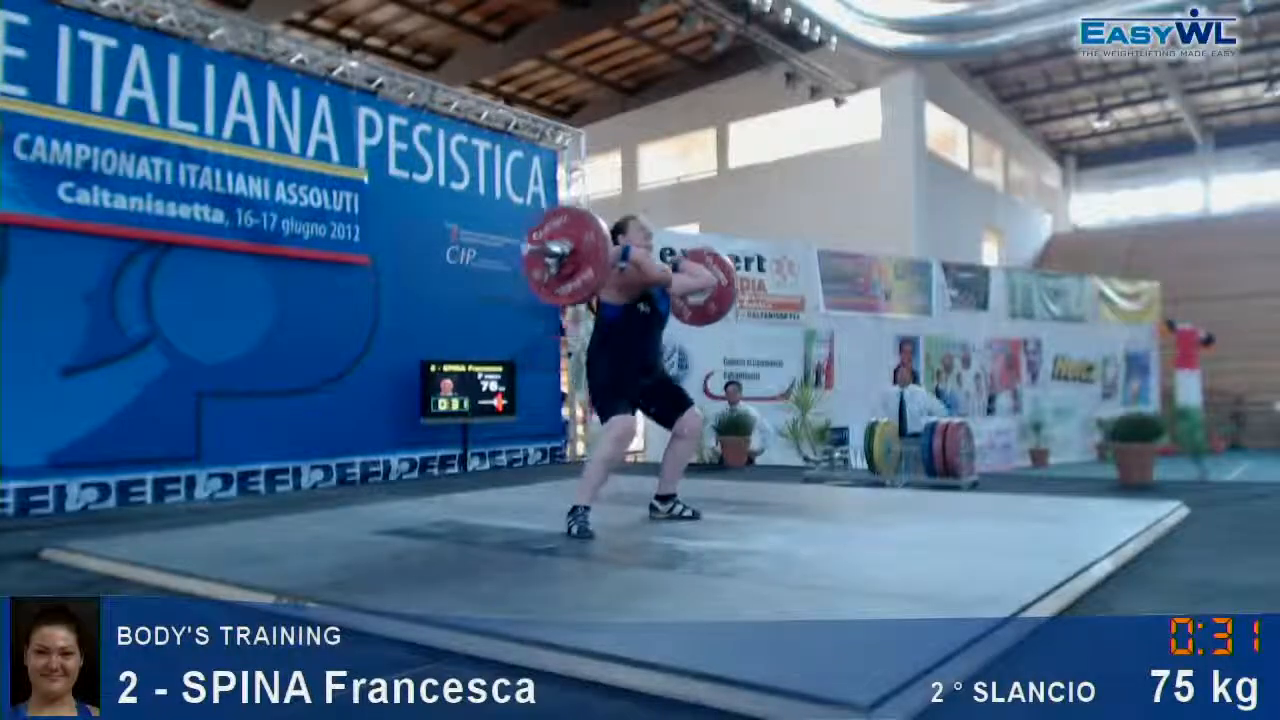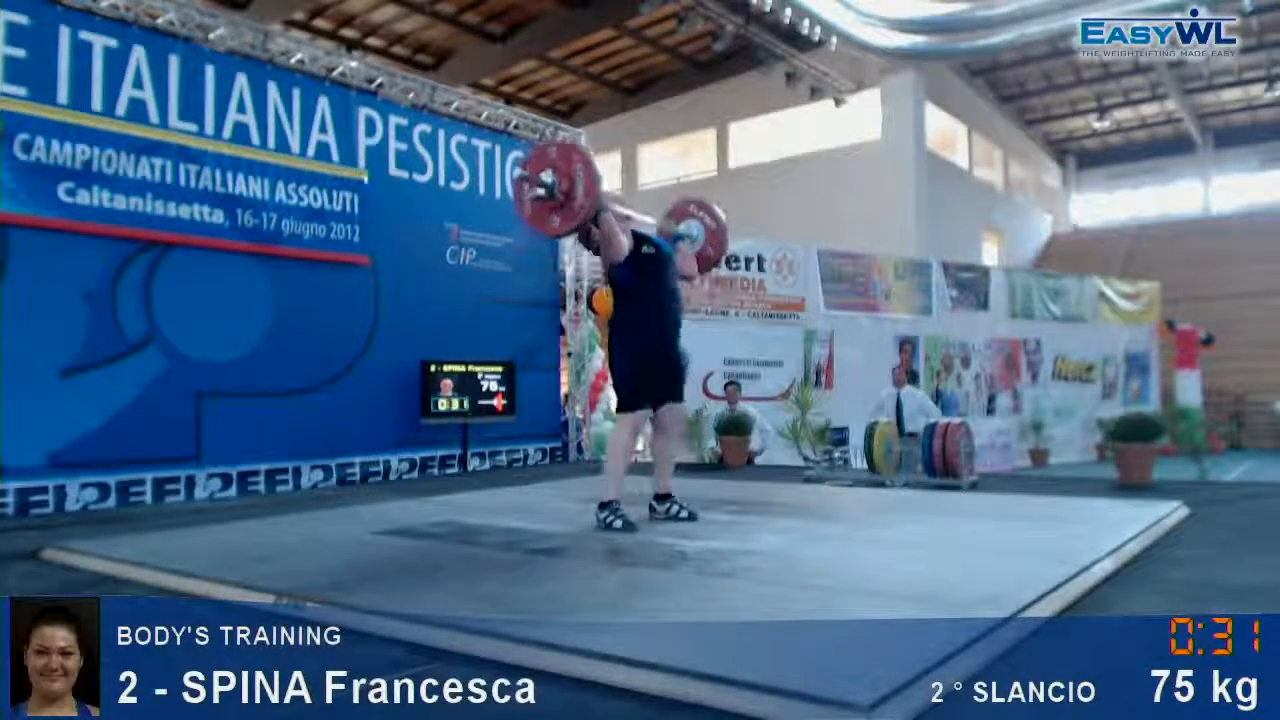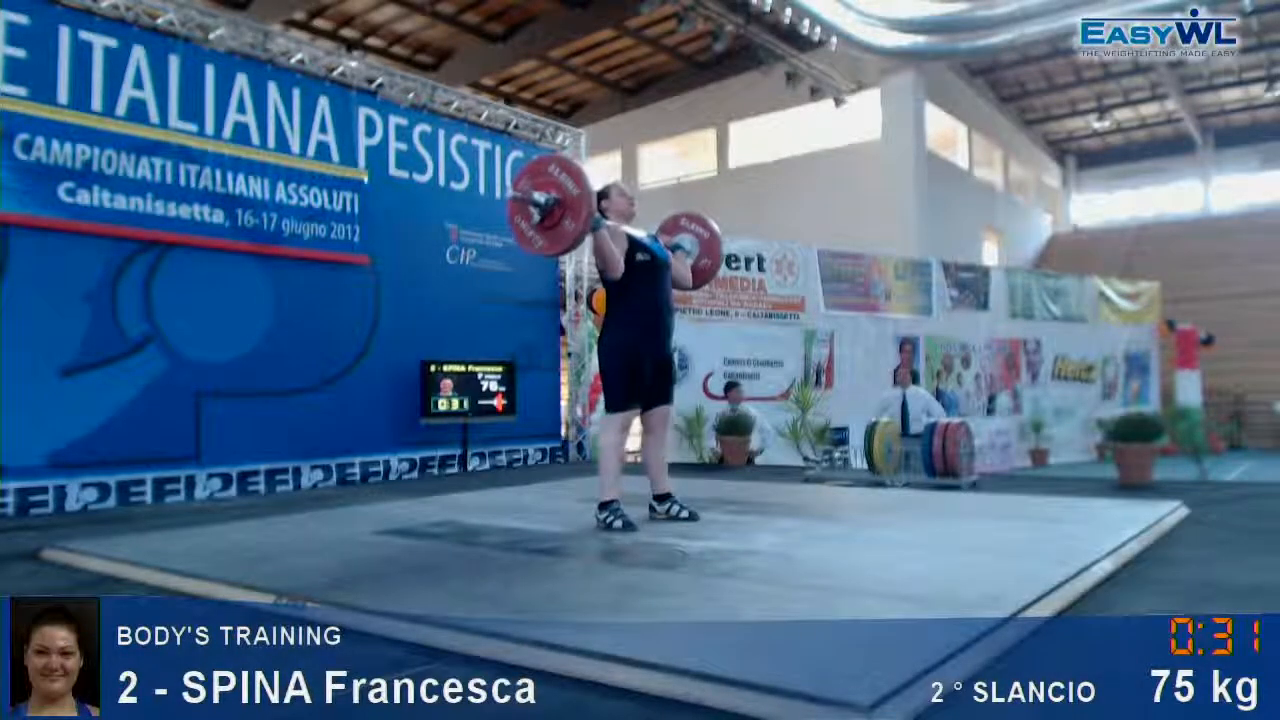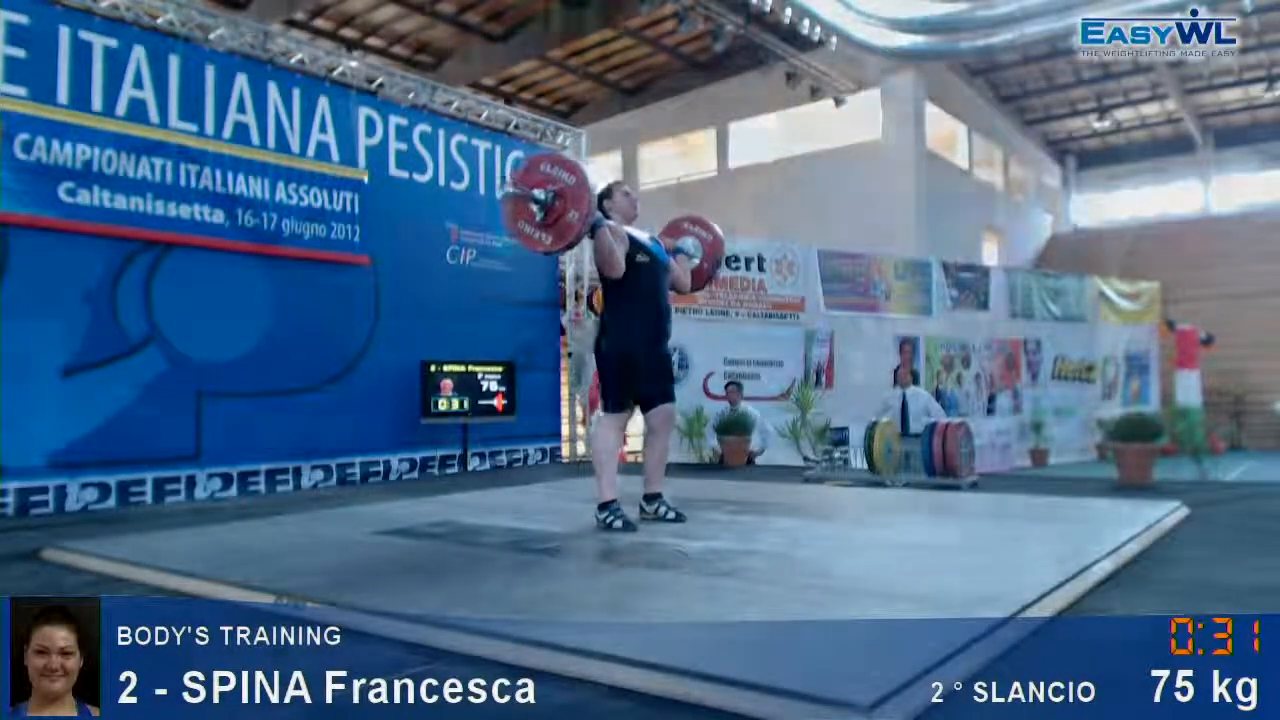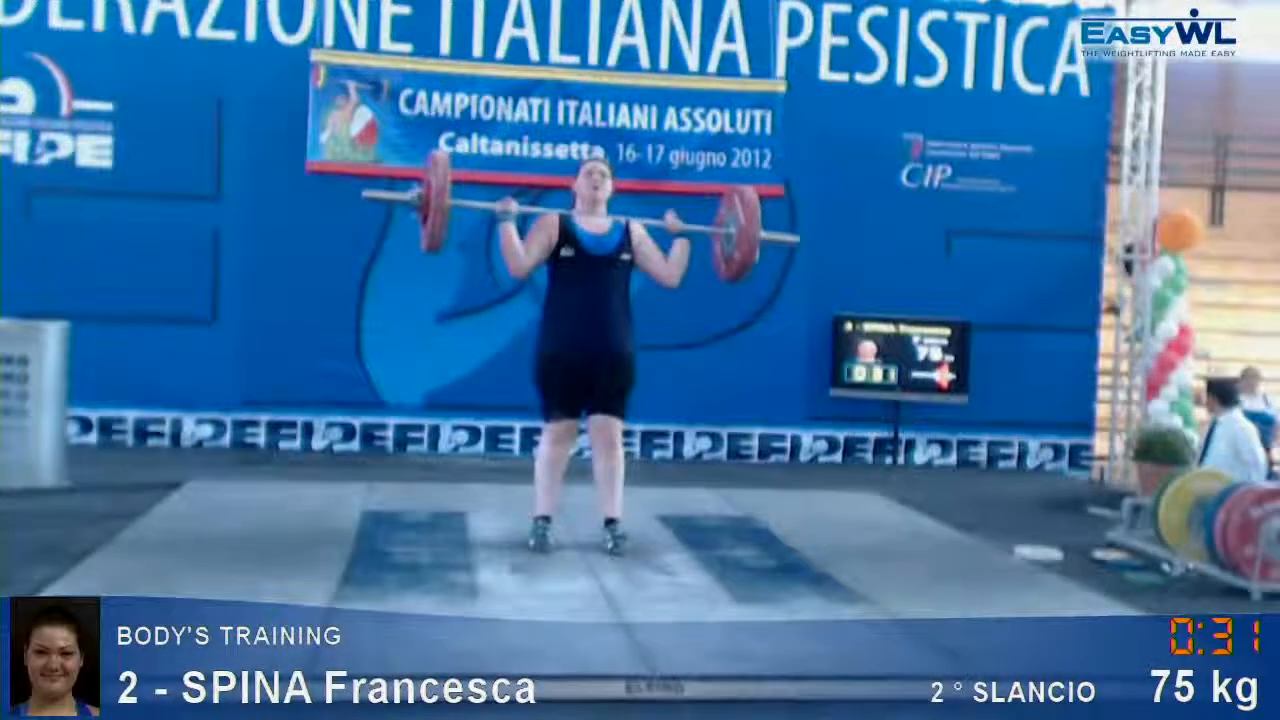
dt=1s
person 1, frame 1
left shoulder: (658, 281)
right shoulder: (622, 275)
left elbow: (709, 281)
right elbow: (659, 274)
left wrist: (680, 264)
right wrist: (625, 254)
left hip: (649, 373)
right hip: (611, 374)
left knee: (691, 424)
right knee: (621, 430)
left ankle: (664, 500)
right ankle: (579, 511)
person 1, frame 2
left shoulder: (651, 238)
right shoulder: (615, 238)
left elbow: (689, 270)
right elbow: (617, 249)
left wrist: (677, 238)
right wrist: (601, 212)
left hip: (666, 346)
right hip: (633, 344)
left knee: (671, 421)
right knee: (632, 420)
left ankle: (662, 498)
right ankle: (608, 506)
person 1, frame 3
left shoulder: (649, 240)
right shoulder: (610, 235)
left elbow: (684, 280)
right elbow: (615, 269)
left wrist: (676, 247)
right wrist: (596, 226)
left hip: (657, 345)
right hip: (624, 343)
left knee: (658, 421)
right knee: (619, 420)
left ankle: (662, 499)
right ankle: (608, 506)
person 1, frame 4
left shoulder: (653, 242)
right shoulder: (612, 234)
left elbow: (682, 284)
right elbow: (614, 269)
left wrist: (680, 252)
right wrist: (597, 227)
left hip: (655, 346)
right hip: (621, 344)
left knee: (663, 418)
right knee: (614, 419)
left ankle: (652, 498)
right ankle: (607, 505)
person 1, frame 5
left shoulder: (631, 232)
right shoulder: (554, 224)
left elbow: (669, 275)
right elbow: (519, 265)
left wrist: (679, 236)
right wrist: (507, 221)
left hip: (613, 352)
right hip: (561, 350)
left knee: (608, 433)
right knee: (557, 432)
left ankle: (612, 521)
right ankle: (542, 519)
